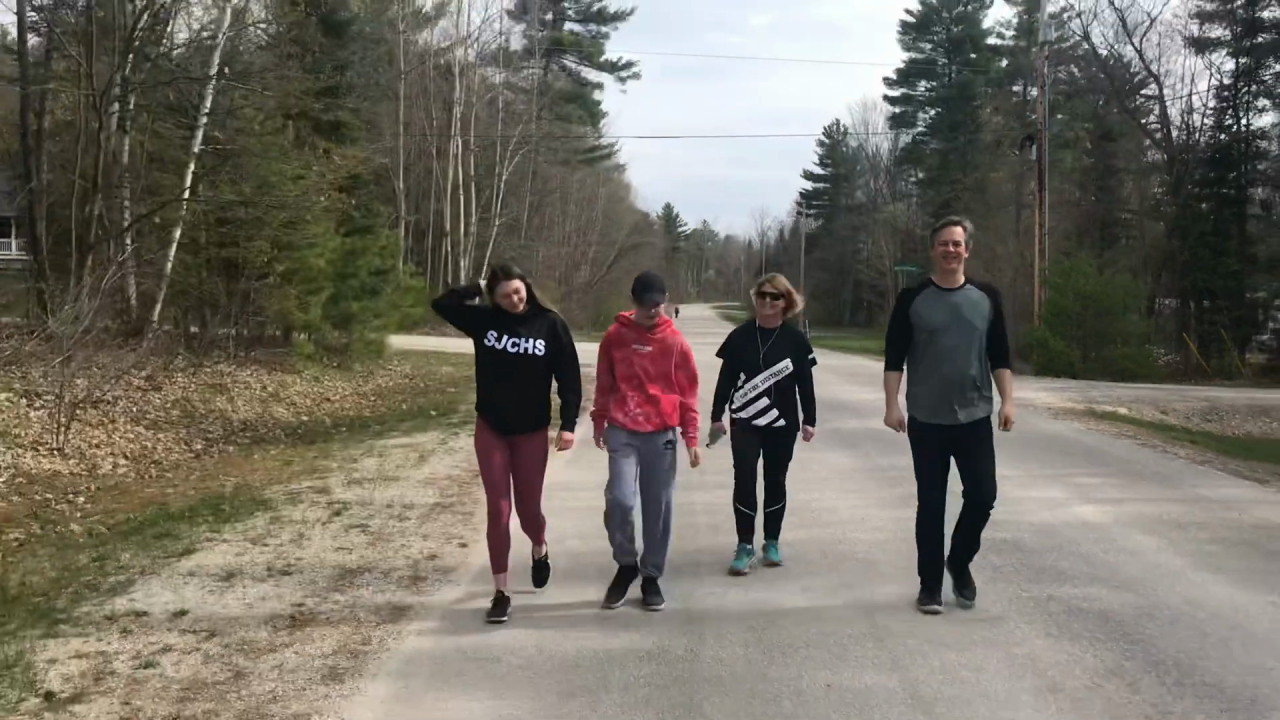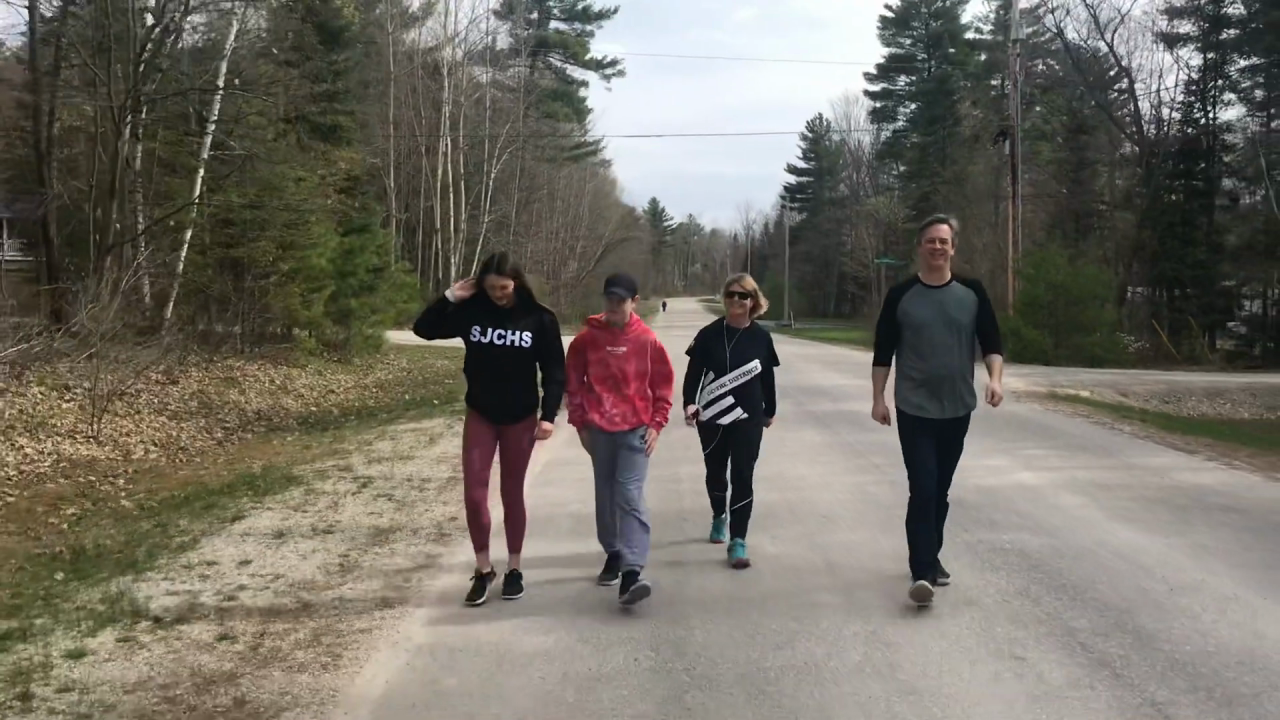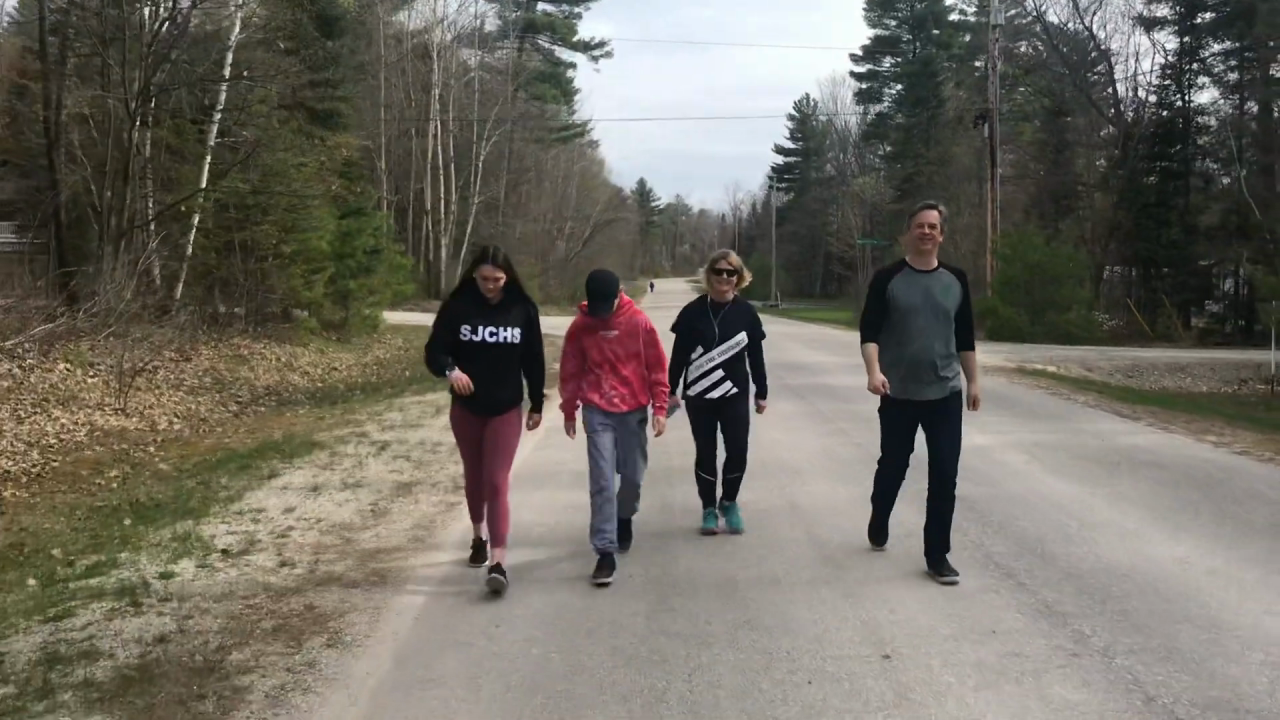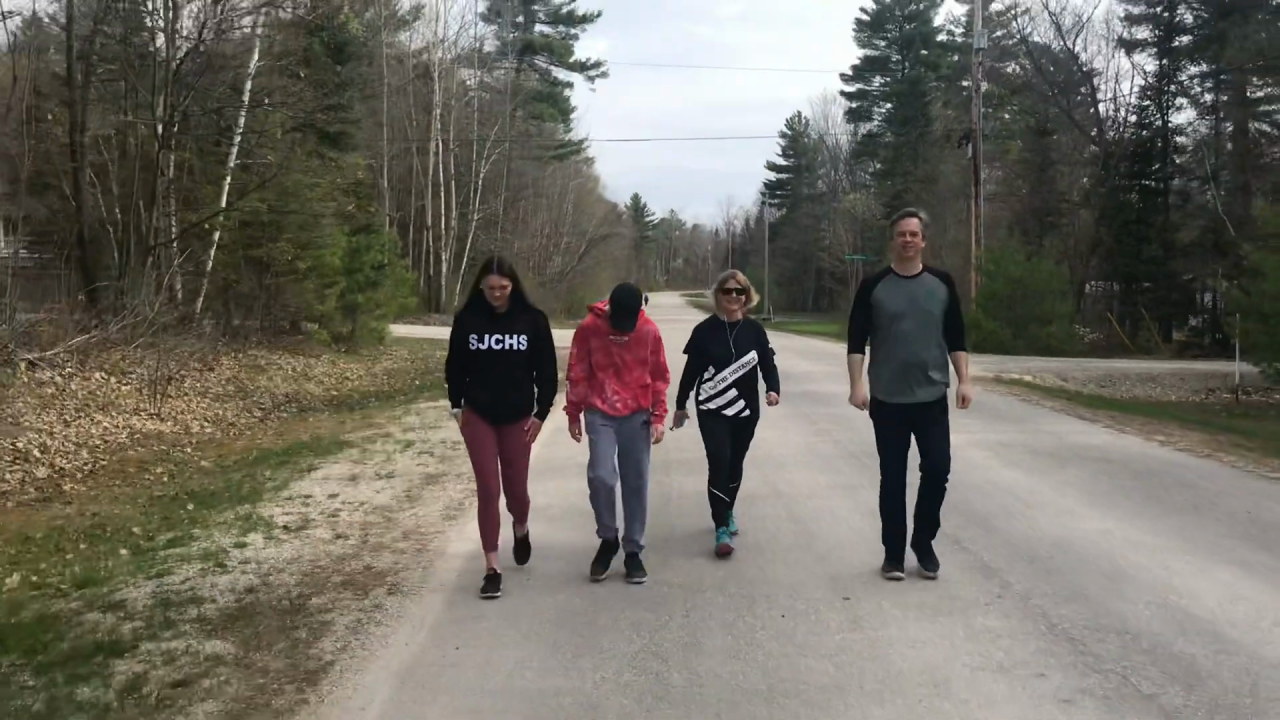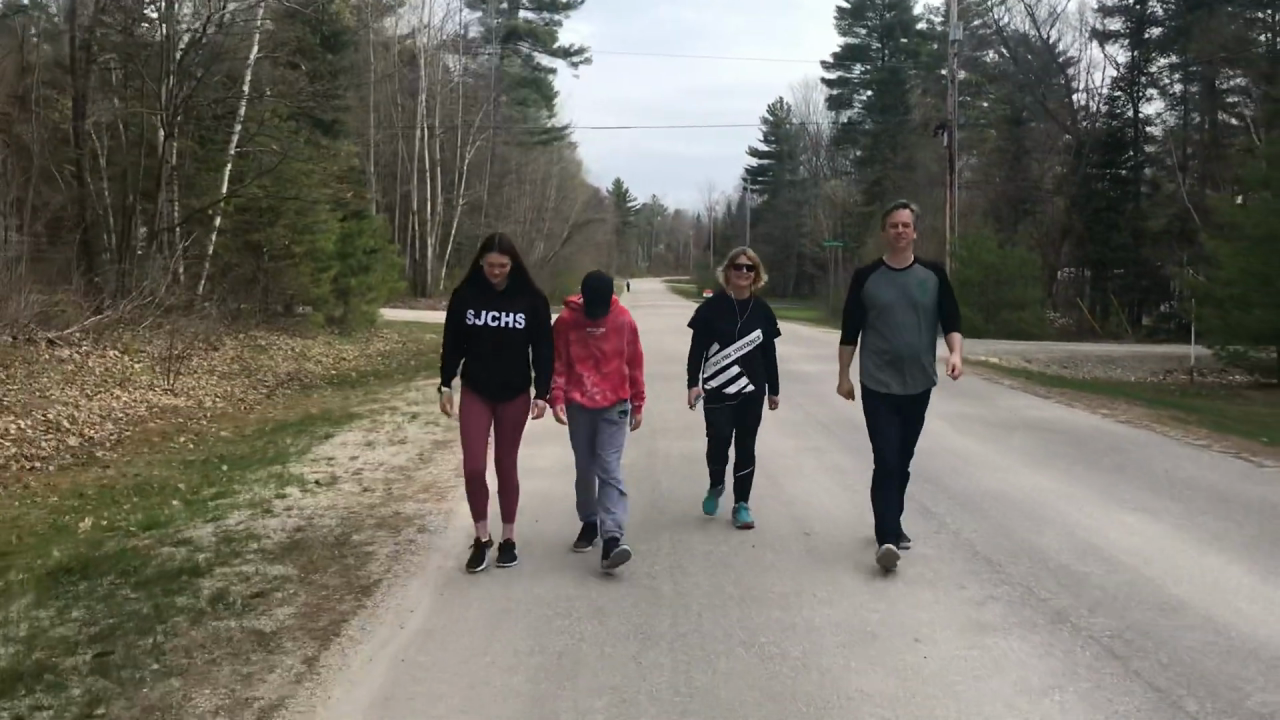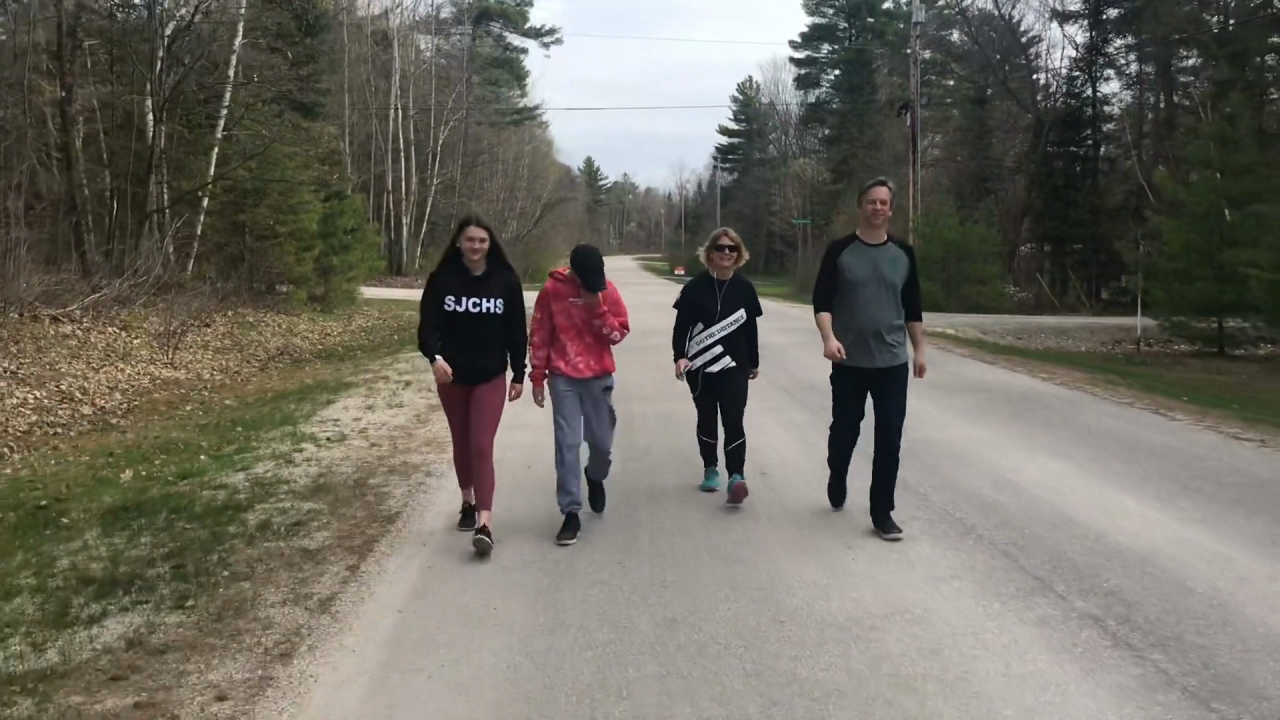
dt=0.7s
person 1, frame 1
left shoulder: (986, 297)
right shoulder: (912, 298)
left elbow: (1000, 354)
right elbow: (894, 357)
left wrist: (1007, 401)
right wrist: (892, 405)
left hip: (975, 416)
right hip: (927, 418)
left knee: (983, 495)
right knee: (931, 502)
left ankle: (959, 562)
right ankle: (930, 584)
person 1, frame 2
left shoulder: (972, 292)
right shoulder: (900, 295)
left elbow: (991, 341)
right elbow: (883, 352)
left wrist: (995, 378)
right wrist: (878, 399)
left hip: (958, 408)
right hip: (914, 409)
left knee: (940, 490)
right knee: (923, 490)
left ankle: (931, 560)
right ankle: (922, 575)
person 1, frame 3
left shoulder: (956, 279)
right shoulder: (888, 278)
left elbow: (965, 336)
right elbow: (869, 331)
left wrist: (973, 382)
right wrist: (874, 371)
left hip: (945, 393)
right hip: (899, 393)
left knee: (944, 473)
right knee: (893, 464)
left ankle: (937, 555)
right ankle: (879, 519)
person 1, frame 4
left shoulder: (942, 283)
right shoulder: (873, 286)
left elbow: (956, 337)
right elbow: (856, 340)
left wrist: (964, 381)
right wrist: (857, 384)
left hip: (932, 396)
right hip: (888, 398)
left knee: (937, 473)
right knee: (893, 478)
left ankle: (924, 543)
right ankle: (894, 553)
person 1, frame 5
left shoulder: (933, 274)
right shoulder: (866, 276)
left elbow: (951, 320)
right elbow: (850, 330)
left wrist: (955, 354)
right wrist: (844, 375)
left hip: (918, 385)
right hip: (878, 386)
left knee: (902, 461)
right knee: (886, 462)
left ankle: (892, 524)
right ankle: (886, 540)
person 1, frame 6
left shoulder: (904, 253)
right shoulder: (840, 251)
left elbow: (912, 307)
right elbow: (822, 301)
left wrist: (919, 350)
right wrist: (829, 339)
left hip: (893, 362)
right hip: (849, 361)
left knee: (889, 439)
right knee: (844, 429)
right ankle: (837, 480)
person 2, frame 1
left shoulder: (550, 324)
right shoulder: (483, 320)
left elbow: (569, 377)
right elbow: (442, 304)
left wrist: (568, 424)
right wrist: (479, 287)
left hip: (533, 431)
right hip: (490, 430)
left knee: (529, 507)
right knee: (498, 509)
left ankle: (539, 551)
right ankle: (501, 591)
person 2, frame 2
left shoulder: (539, 319)
right shoulder: (471, 310)
left elbow: (555, 371)
right elbow: (423, 330)
left wrist: (549, 414)
right wrist: (450, 298)
left hip: (521, 419)
right hip: (479, 416)
left knee: (512, 494)
right knee: (474, 497)
left ankle: (514, 568)
right ankle: (482, 569)
person 2, frame 3
left shoulder: (523, 310)
right shoulder: (457, 307)
left elbow: (534, 361)
right elbow: (434, 352)
left wrist: (537, 405)
right wrist: (450, 372)
left hip: (506, 409)
right hip: (466, 407)
left knee: (497, 482)
right knee: (474, 476)
left ankle: (498, 564)
right ankle: (479, 536)
person 2, frame 4
left shoulder: (532, 320)
right shoulder: (467, 319)
left elbow: (547, 370)
right elbow: (455, 365)
left wrist: (541, 413)
right wrist: (457, 406)
left hip: (519, 417)
right hip: (477, 416)
left knee: (516, 488)
right knee: (488, 492)
left ankle: (521, 529)
right ankle: (491, 568)
person 2, frame 5
left shoulder: (531, 299)
right shoulder: (465, 295)
left elbow: (543, 349)
right elbow: (453, 344)
left wrist: (542, 393)
right wrist: (445, 386)
left hip: (515, 395)
right hip: (474, 392)
left knee: (506, 466)
right knee: (473, 468)
left ankle: (508, 538)
right ankle: (481, 538)
person 2, frame 6
left shoulder: (506, 281)
right shoulder: (441, 280)
left elbow: (516, 332)
right elbow: (428, 326)
left wrist: (518, 375)
right wrist: (435, 358)
left hip: (491, 378)
right hip: (452, 376)
left knee: (481, 447)
right knee: (461, 444)
right ankle: (467, 500)
person 3, frame 1
left shoulder: (675, 341)
right shoulder: (615, 337)
left elbow: (687, 391)
right elbow: (604, 384)
left wrist: (691, 437)
right wrist: (599, 422)
left hip: (661, 432)
right hip: (621, 430)
left knee: (658, 506)
right knee: (620, 500)
right ankle: (626, 566)
person 3, frame 2
left shoulder: (647, 341)
right shoulder: (586, 339)
left elbow: (663, 383)
right elbow: (574, 383)
left wrist: (657, 423)
right wrist: (579, 423)
left hip: (635, 431)
right hip: (599, 430)
left knee: (631, 499)
right knee: (606, 497)
left ankle: (631, 574)
right ankle: (612, 552)
person 3, frame 3
left shoulder: (640, 322)
right shoulder: (580, 326)
left elbow: (657, 367)
right elbow: (570, 371)
left wrist: (659, 408)
right wrist: (569, 411)
left hip: (634, 410)
right hip: (597, 412)
left knee: (632, 476)
right knee: (602, 482)
left ankle: (624, 517)
right ankle: (605, 553)
person 3, frame 4
left shoulder: (649, 331)
right shoulder: (589, 328)
left elbow: (659, 376)
right elbow: (577, 373)
left wrist: (658, 415)
right wrist: (574, 413)
left hip: (637, 415)
right hip: (599, 415)
left knee: (635, 483)
right knee: (601, 478)
left ankle: (633, 552)
right ankle: (608, 538)
person 3, frame 5
left shoulder: (624, 320)
right shoulder: (565, 320)
left elbow: (635, 364)
right elbow: (557, 364)
left wrist: (637, 405)
right wrist: (557, 399)
left hip: (614, 406)
right hip: (579, 406)
left knee: (610, 470)
right knee: (585, 468)
left ankle: (612, 540)
right ankle: (589, 522)
person 3, frame 6
left shoulder: (607, 291)
right shoulder: (551, 291)
left elbow: (619, 334)
right elbow: (539, 337)
left wrist: (598, 309)
right wrist: (537, 378)
left hip: (600, 378)
right hip: (563, 380)
left knee: (601, 441)
right knee: (568, 445)
left ankle: (595, 477)
person 4, frame 1
left shoulder: (795, 338)
right shoulder: (740, 336)
left elbow: (805, 383)
right elbow: (726, 379)
left wrist: (809, 420)
right wrist: (717, 416)
left hip: (782, 423)
right hip: (745, 420)
left knee: (775, 481)
right knee: (744, 480)
left ankle: (771, 541)
right ankle: (744, 546)
person 4, frame 2
left shoulder: (761, 337)
right shoulder: (708, 335)
left elbow: (767, 378)
right elbow: (693, 374)
left wrist: (770, 412)
right wrist: (689, 403)
left hip: (748, 420)
right hip: (713, 418)
left knee: (742, 478)
right knee: (716, 473)
left ankle: (738, 542)
right ankle: (720, 514)
person 4, frame 3
left shoulder: (746, 312)
right shoulder: (693, 311)
left elbow: (756, 354)
right elbow: (679, 353)
left wrist: (761, 392)
right wrist: (672, 390)
left hip: (735, 394)
right hip: (700, 394)
left knee: (737, 450)
right knee: (706, 452)
left ankle: (729, 502)
right ankle: (709, 509)
person 4, frame 4
left shoulder: (755, 330)
right shoulder: (704, 331)
left elbow: (768, 365)
right elbow: (691, 370)
left wrist: (773, 389)
right wrist: (680, 404)
left hip: (745, 411)
right hip: (712, 411)
left knee: (735, 464)
right knee: (719, 465)
left ankle: (727, 513)
right ankle: (722, 530)
person 4, frame 5
left shoulder: (762, 309)
right shoulder: (711, 307)
left elbow: (769, 352)
right elbow: (697, 348)
left wrist: (773, 389)
right wrist: (693, 383)
left hip: (751, 389)
right hip: (717, 388)
left knee: (746, 446)
right knee: (718, 441)
left ankle: (741, 504)
right ankle: (716, 486)
person 4, frame 6
left shoulder: (744, 288)
right shoulder: (694, 288)
left elbow: (751, 328)
right elbow: (681, 327)
left wrist: (754, 363)
right wrist: (679, 356)
left hip: (735, 367)
right hip: (701, 367)
left knee: (733, 419)
right knee: (707, 419)
